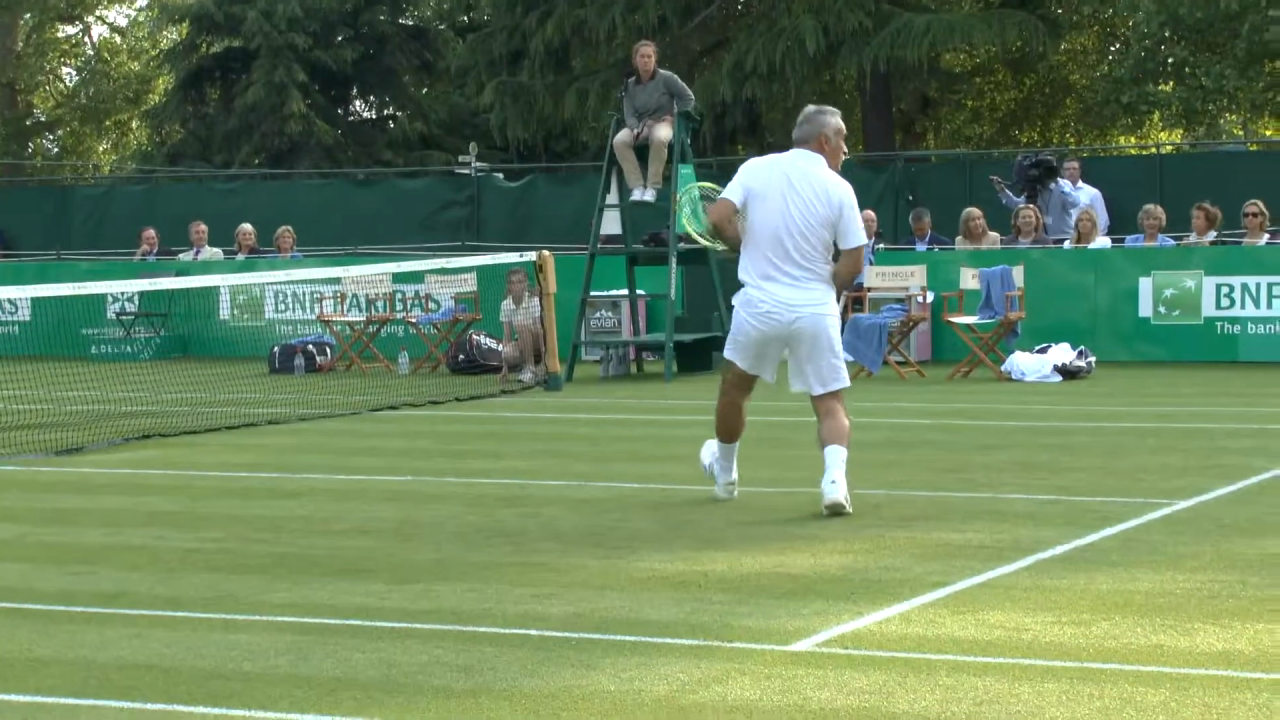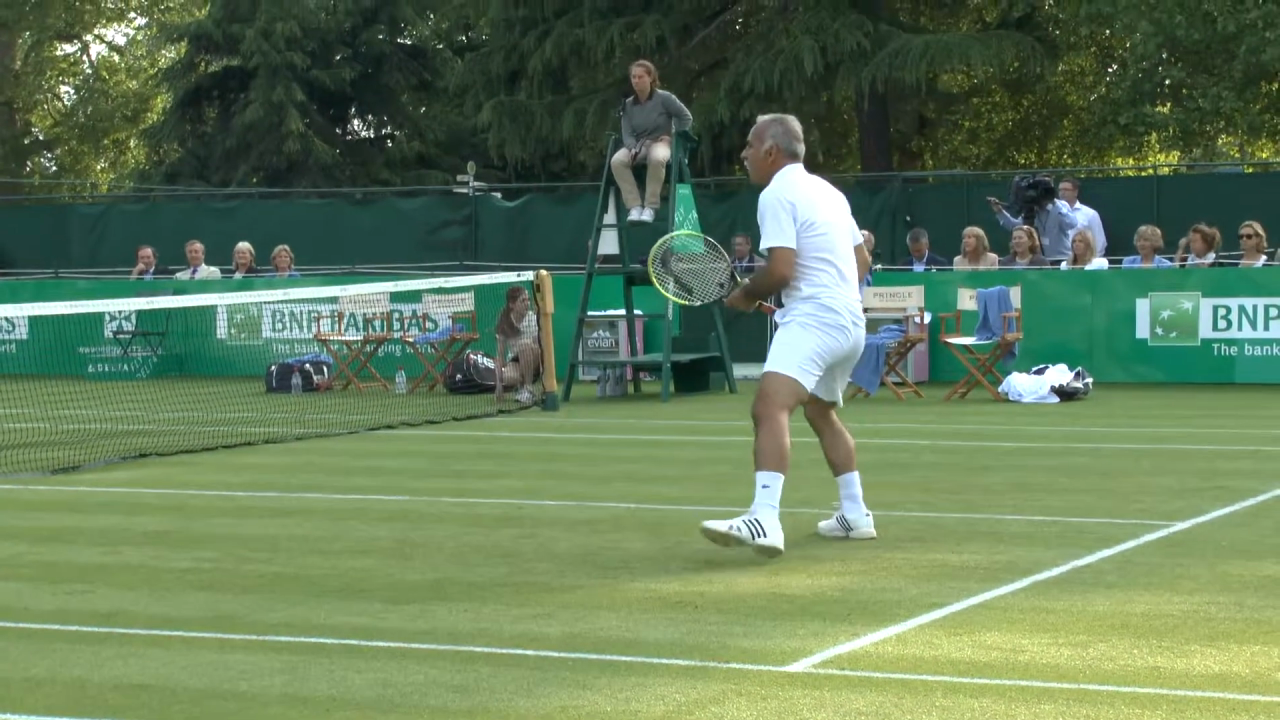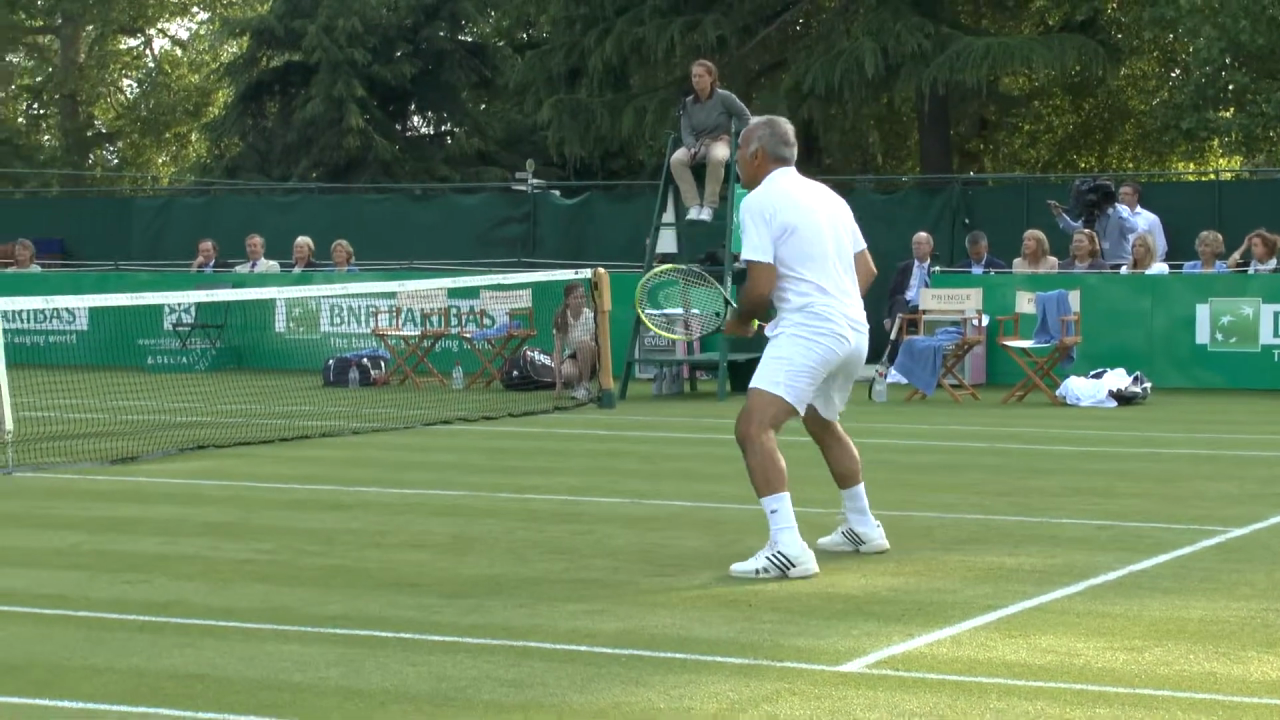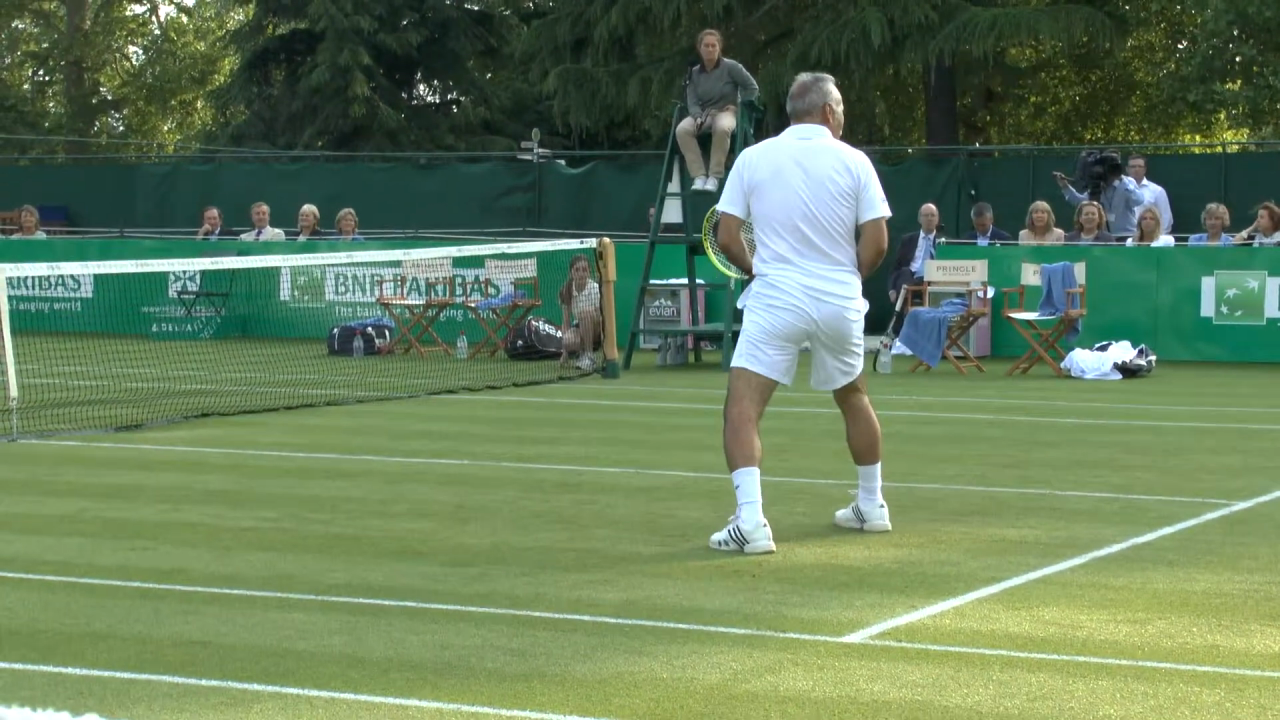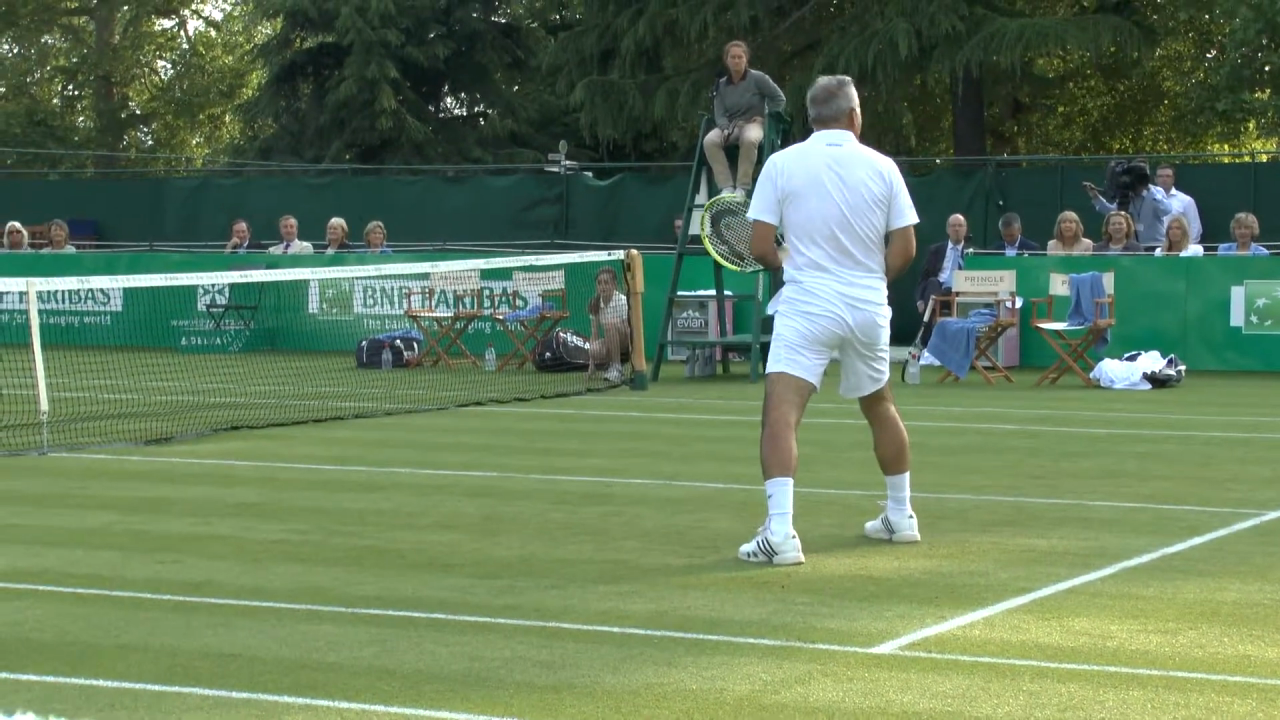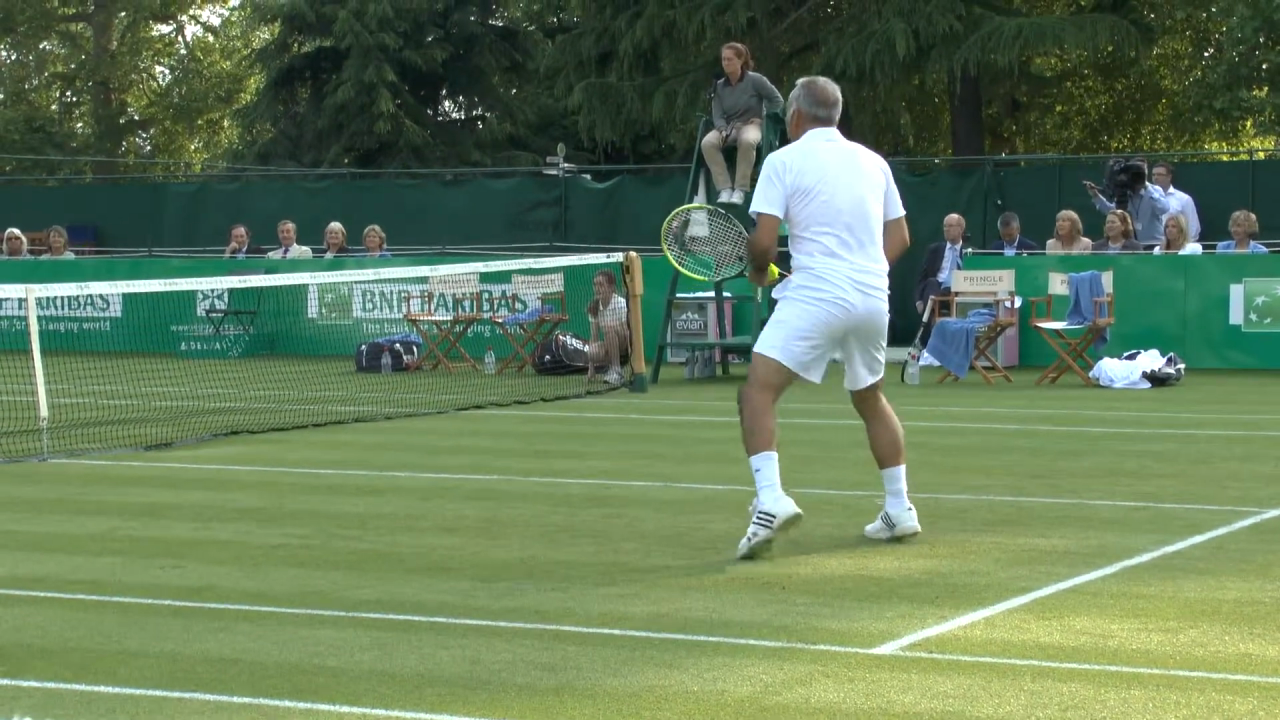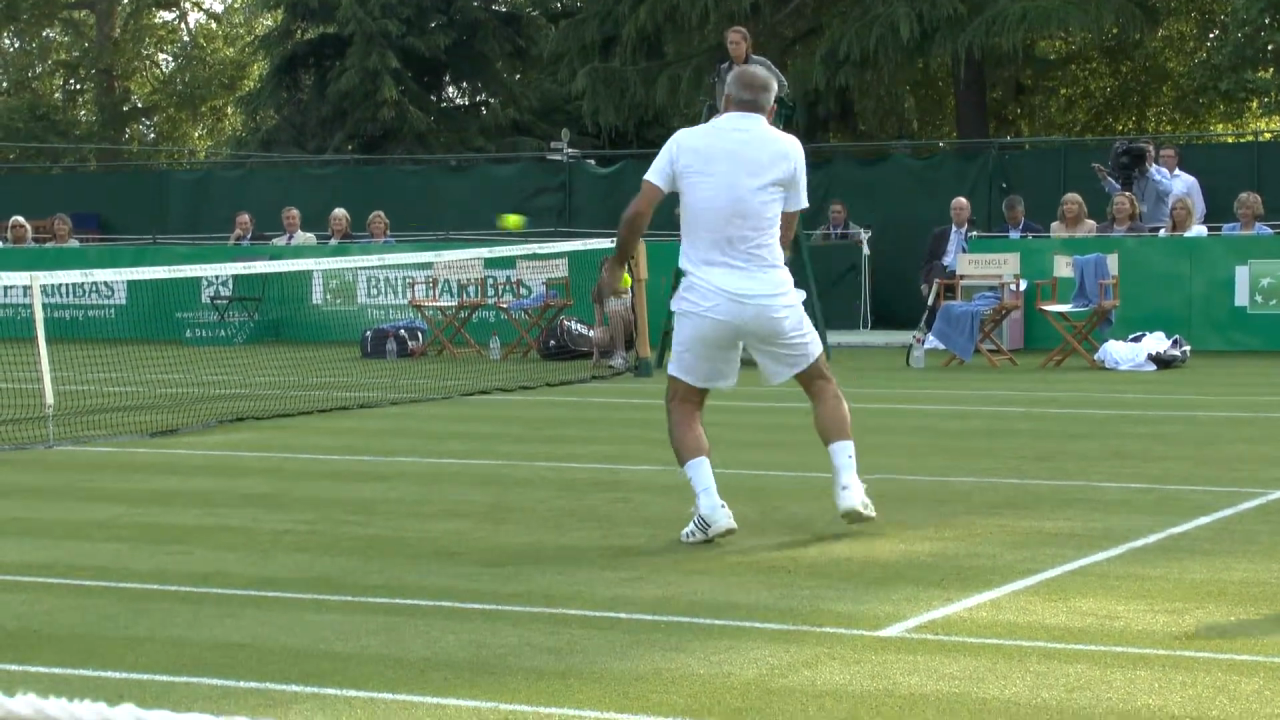
dt=0.7s
person 1, frame 1
left shoulder: (756, 167)
right shoulder: (839, 189)
left elbow: (718, 218)
right elbow: (853, 266)
left wrist: (746, 244)
left hip: (758, 305)
right hip: (814, 310)
left knee: (733, 389)
right knee: (831, 407)
left ankle: (724, 471)
right ankle: (835, 479)
person 1, frame 2
left shoulder: (777, 194)
right shoulder: (828, 192)
left elbow: (781, 271)
right elbow: (860, 261)
left wrist: (745, 293)
left hip: (813, 320)
right hip: (847, 322)
left knee: (769, 409)
right knee: (820, 412)
left ankle: (763, 520)
right ankle: (854, 514)
person 1, frame 3
left shoulder: (759, 201)
right shoulder: (828, 196)
left elbow: (761, 287)
right elbow: (867, 270)
left wrist: (741, 319)
left hip: (807, 331)
right hip: (851, 331)
left knee: (753, 428)
right knee: (822, 425)
left ankle: (788, 547)
right ankle: (863, 526)
person 1, frame 4
left shoulder: (752, 158)
right shoulder: (854, 161)
left elbow: (726, 238)
right elbow: (876, 244)
left hip: (775, 301)
right hip: (839, 303)
left knee: (742, 409)
right knee: (854, 399)
left ankle: (750, 521)
right ankle: (871, 506)
person 1, frame 5
left shoulder: (781, 164)
right shoulder: (882, 167)
left elbow: (760, 247)
right elbow: (904, 250)
left hip: (806, 307)
right hip: (867, 308)
left knee: (780, 416)
right knee: (880, 408)
left ankle: (780, 532)
right ankle: (900, 516)
person 1, frame 6
left shoulder: (783, 160)
right shoulder: (874, 162)
left elbow: (763, 242)
right elbow: (899, 240)
left wrist: (758, 270)
left hip: (817, 296)
right hip: (872, 299)
left knee: (756, 392)
right knee: (870, 401)
left ankle: (770, 500)
right ankle: (898, 512)
person 1, frame 7
left shoulder: (685, 140)
right shoulder: (785, 147)
left elbow: (638, 211)
right elbow: (783, 236)
left wrist: (617, 260)
left hip: (703, 302)
right hip: (770, 300)
left knee: (683, 408)
right knee: (822, 385)
left ankle: (710, 507)
right ankle: (848, 487)
